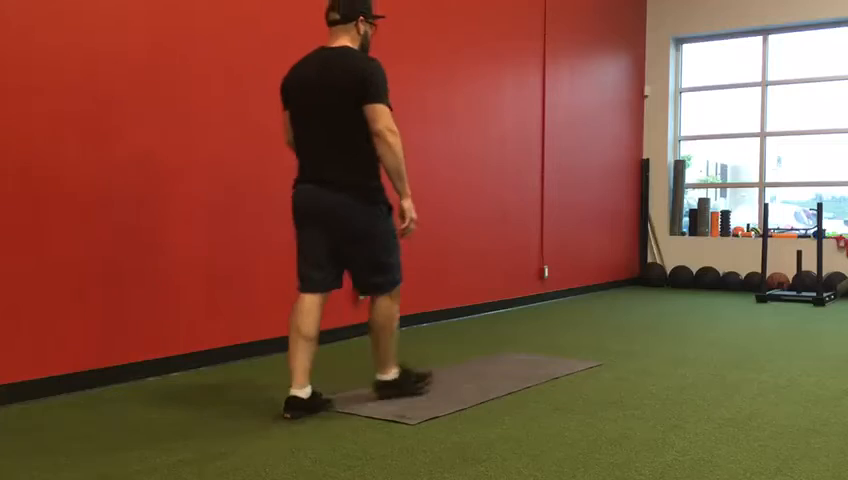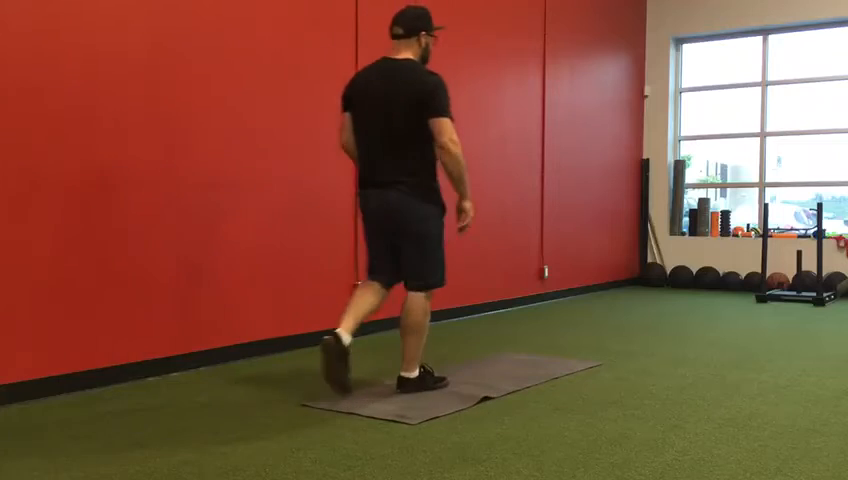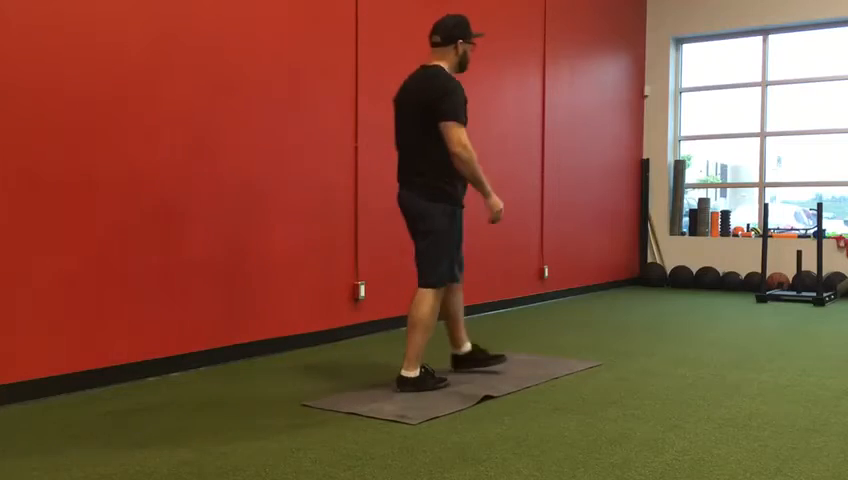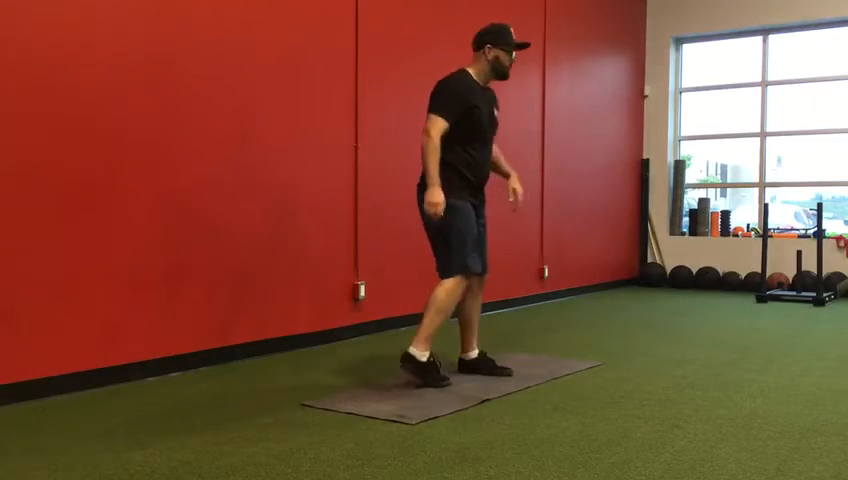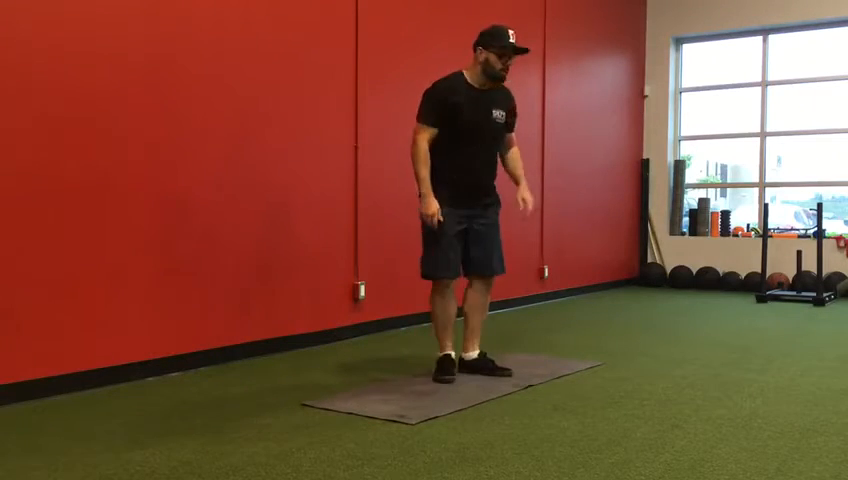
dt=0.4s
person 1, frame 1
left shoulder: (297, 73)
right shoulder: (365, 69)
left elbow: (292, 137)
right elbow: (384, 132)
right wrist: (405, 194)
left hip: (309, 193)
right hip: (358, 197)
left knee: (312, 291)
right knee: (384, 287)
left ankle: (299, 392)
right ankle: (388, 375)
person 1, frame 2
left shoulder: (359, 81)
right shoulder: (427, 82)
left elbow: (346, 141)
right elbow: (447, 144)
right wrist: (464, 197)
left hip: (373, 195)
right hip: (416, 199)
left knee: (380, 279)
right knee: (420, 287)
left ankle: (339, 338)
right ankle: (412, 373)
person 1, frame 3
left shoulder: (413, 84)
right shoulder: (447, 87)
left elbow: (418, 144)
right elbow: (459, 148)
right wrist: (489, 194)
left hip: (418, 193)
right hip: (435, 200)
left knee: (451, 275)
right knee: (434, 283)
left ankle: (463, 350)
right ankle: (411, 372)
person 1, frame 4
left shoulder: (488, 96)
right shoulder: (455, 87)
right elbow: (431, 135)
left wrist: (510, 175)
right wrist: (434, 186)
left hip: (472, 196)
right hip: (447, 196)
left knee: (476, 276)
right knee: (461, 274)
left ankle: (470, 355)
right ankle: (417, 354)
person 1, frame 5
left shoulder: (505, 98)
right shoulder: (445, 91)
left elbow: (509, 147)
right elbow: (420, 142)
left wrist: (522, 184)
right wrist: (426, 196)
left hip: (484, 204)
right hip: (444, 203)
left knee: (485, 278)
right knee: (445, 280)
left ankle: (473, 355)
right ankle: (446, 355)
